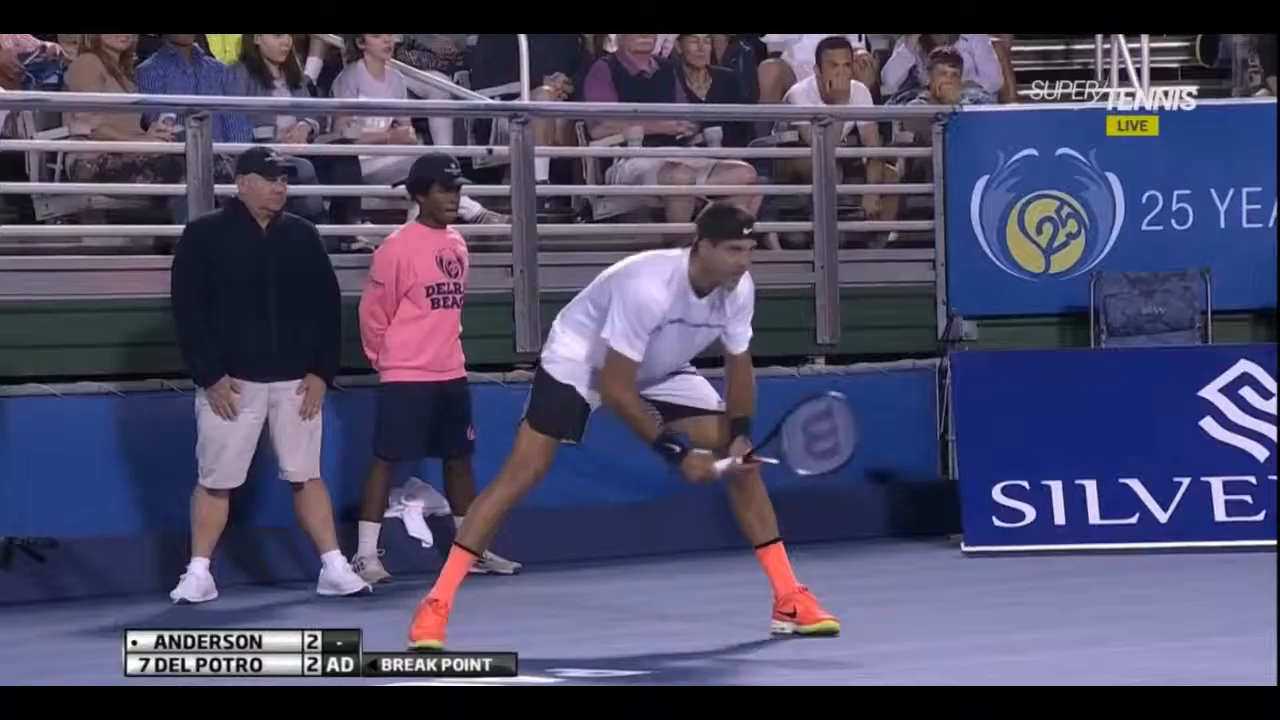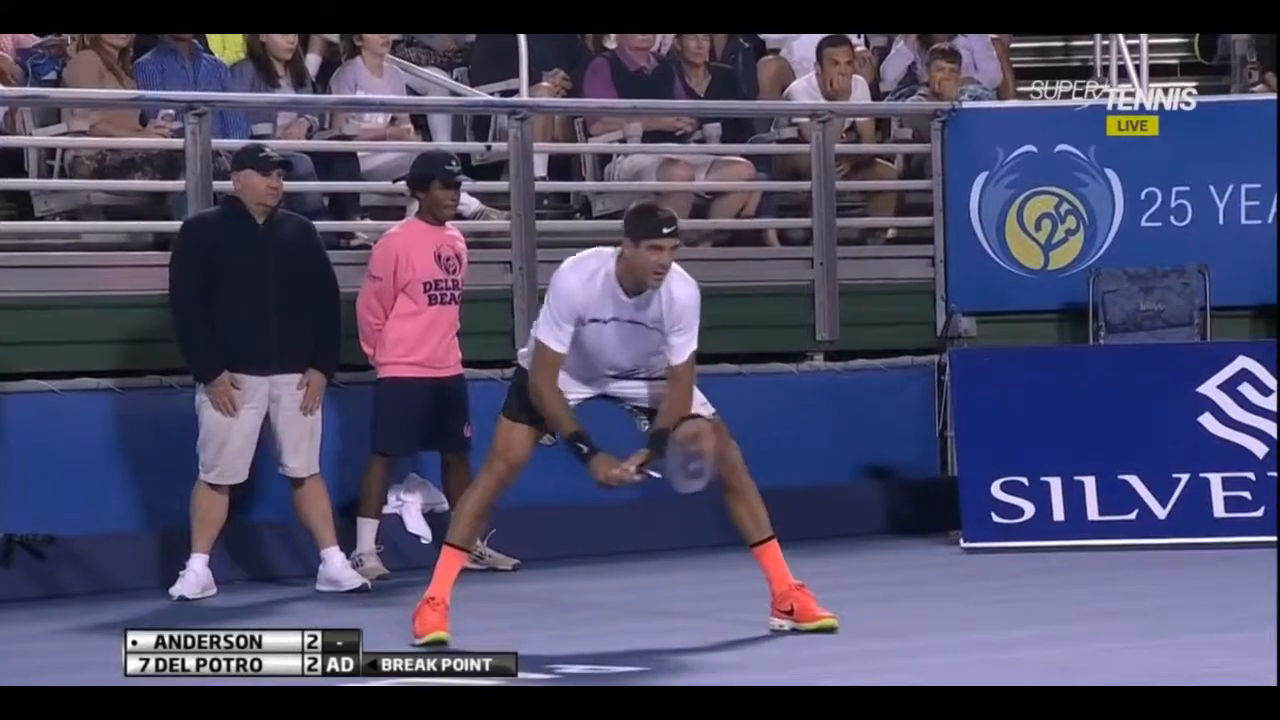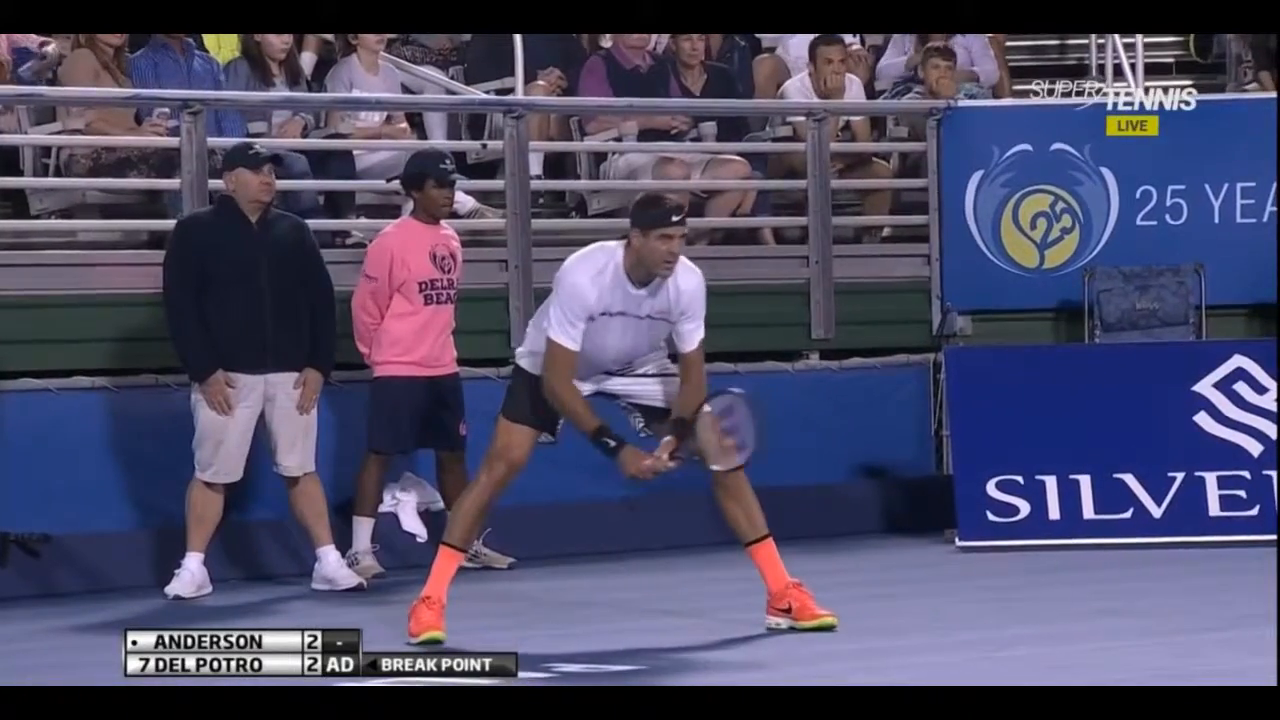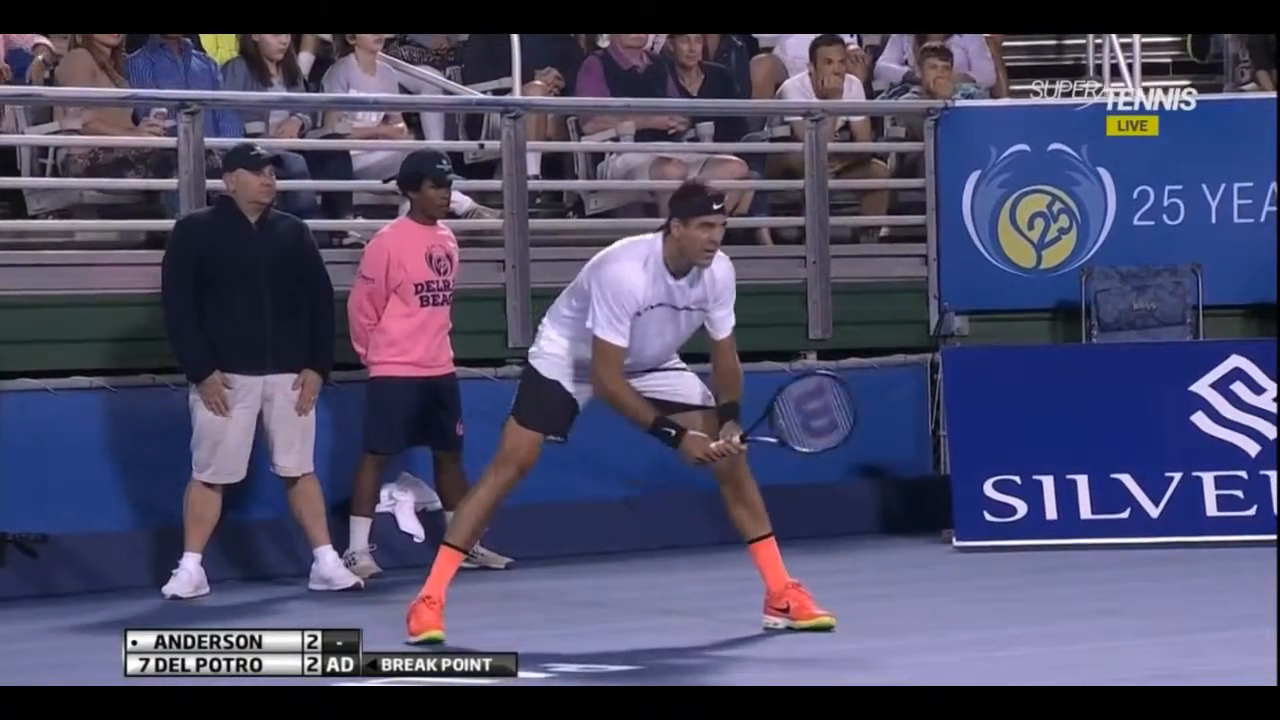
dt=0.5s
person 1, frame 1
left shoulder: (303, 235)
right shoulder: (204, 234)
left elbow: (327, 305)
right elbow: (187, 309)
left wrist: (323, 372)
right wrist: (209, 376)
left hip: (296, 381)
right hip: (230, 382)
left knee: (306, 476)
right knee: (215, 479)
left ankle: (334, 568)
right ankle: (198, 574)
person 1, frame 2
left shoulder: (301, 231)
right shoulder: (202, 231)
left elbow: (327, 300)
right elbow: (186, 306)
left wrist: (323, 366)
right wrist: (210, 371)
left hip: (296, 374)
right hip: (230, 376)
left knee: (306, 471)
right knee: (216, 475)
left ankle: (333, 563)
right ankle: (198, 569)
person 1, frame 3
left shoulder: (294, 230)
right shoulder: (195, 231)
left elbow: (321, 299)
right elbow: (180, 305)
left wrist: (319, 364)
right wrist: (204, 370)
left hip: (292, 373)
right hip: (226, 374)
left knee: (301, 469)
right knee: (211, 473)
left ankle: (328, 562)
right ankle: (193, 568)
person 1, frame 4
left shoulder: (293, 231)
right shoulder: (195, 231)
left elbow: (321, 300)
right elbow: (178, 305)
left wrist: (318, 365)
right wrist: (201, 371)
left hip: (290, 374)
right hip: (224, 376)
left knee: (299, 470)
right knee: (209, 474)
left ankle: (326, 563)
right ankle: (190, 568)
person 2, frame 1
left shoulder: (738, 289)
right shoulder: (647, 287)
left elbow: (739, 366)
right elbow: (615, 388)
left wrist: (740, 435)
right wrist: (679, 453)
left hip: (662, 368)
right hip: (579, 360)
left knee: (742, 460)
right knee: (524, 471)
left ankle: (789, 599)
right ankle: (438, 602)
person 2, frame 2
left shoulder: (682, 293)
right shoulder: (575, 280)
left elbow: (679, 386)
right elbow: (541, 380)
left wrist: (650, 452)
right wrist: (588, 454)
left hip: (645, 370)
right hip: (560, 367)
left knee: (726, 458)
right knee: (503, 463)
left ankle: (786, 596)
right ankle: (435, 600)
person 2, frame 3
left shoulder: (688, 282)
right shoulder: (582, 275)
left elbow: (692, 370)
right elbow: (557, 382)
left wrist: (676, 438)
right wrist: (616, 448)
left hip: (639, 365)
right hip: (554, 365)
right knee: (502, 463)
left ankle: (782, 594)
right ankle: (432, 599)
person 2, frame 4
left shoulder: (719, 272)
right shoulder: (623, 272)
left elbow: (725, 356)
right elbow: (607, 378)
left wrist: (730, 422)
right wrist: (675, 435)
left hip: (651, 363)
right hip: (567, 357)
left knee: (729, 456)
right knee: (510, 466)
left ankle: (781, 594)
right ankle: (431, 597)
person 3, frame 1
left shoulder: (458, 244)
right shoulder: (398, 245)
right elbow: (373, 310)
right wrist: (388, 358)
left hip: (451, 373)
right hip: (406, 377)
left knee: (459, 458)
right knee: (386, 459)
right ankle: (366, 554)
person 3, frame 2
left shoulder: (457, 241)
right shoulder: (397, 241)
right elbow: (370, 305)
right wrist: (384, 354)
left hip: (448, 370)
right hip: (402, 372)
left knee: (457, 454)
right knee: (384, 456)
left ankle: (470, 544)
right ankle: (365, 551)
person 3, frame 3
left shoulder: (452, 240)
right shoulder: (392, 241)
right elbow: (366, 305)
right wrist: (380, 353)
left hip: (444, 369)
right hip: (398, 372)
left knee: (453, 454)
right knee: (380, 455)
left ankle: (466, 543)
right ankle: (361, 550)
person 3, frame 4
left shoulder: (448, 239)
right shoulder: (388, 241)
right elbow: (362, 305)
right wrist: (376, 353)
left hip: (440, 370)
right hip: (394, 372)
left knee: (450, 453)
right knee: (376, 455)
left ankle: (464, 543)
right ankle: (358, 550)
